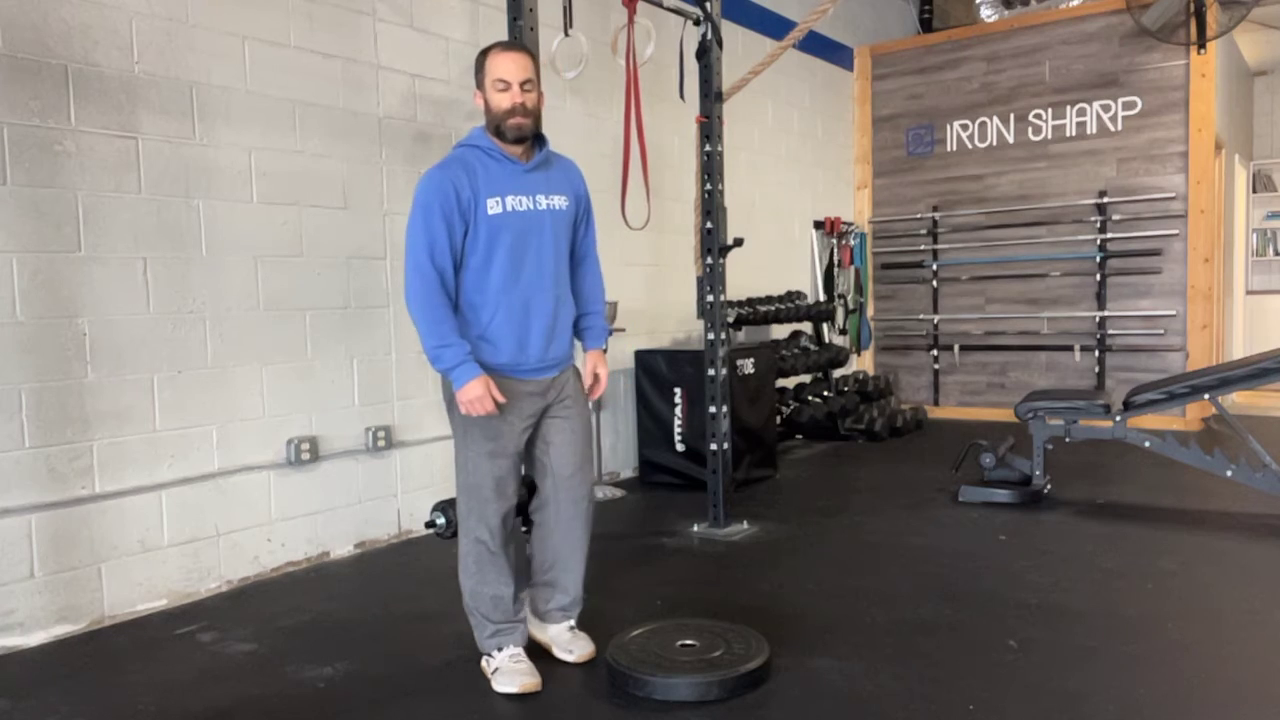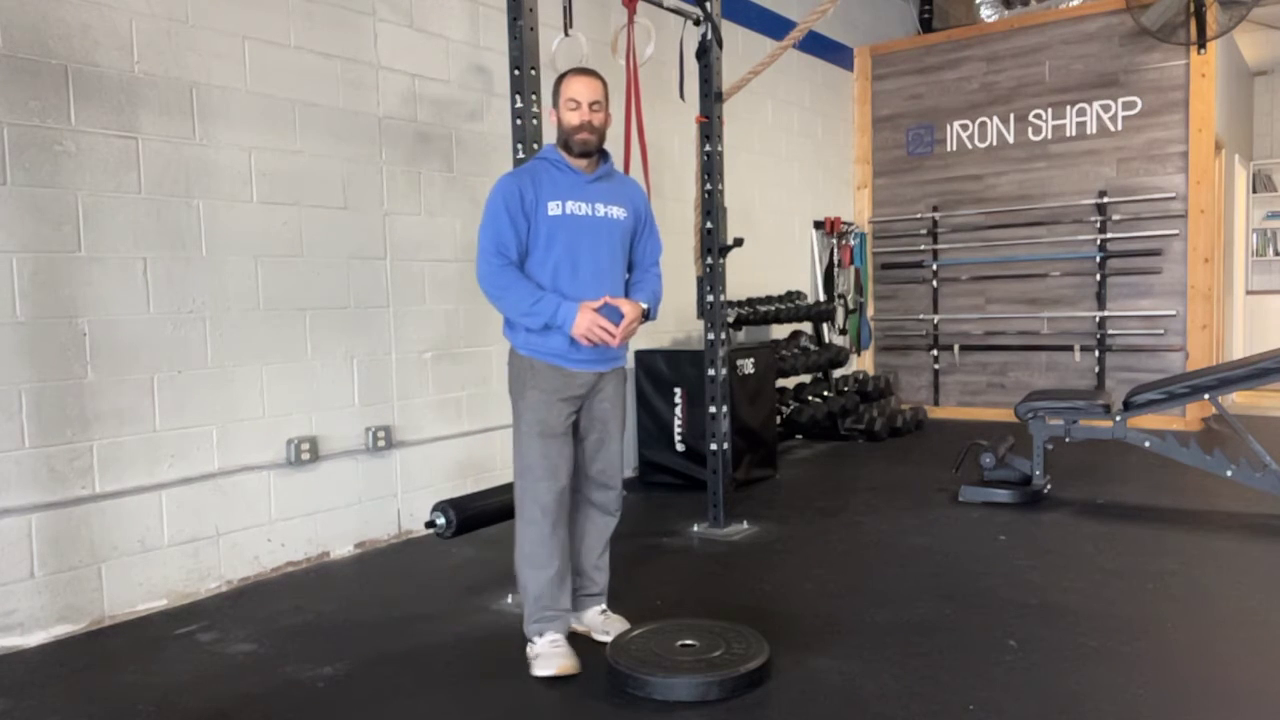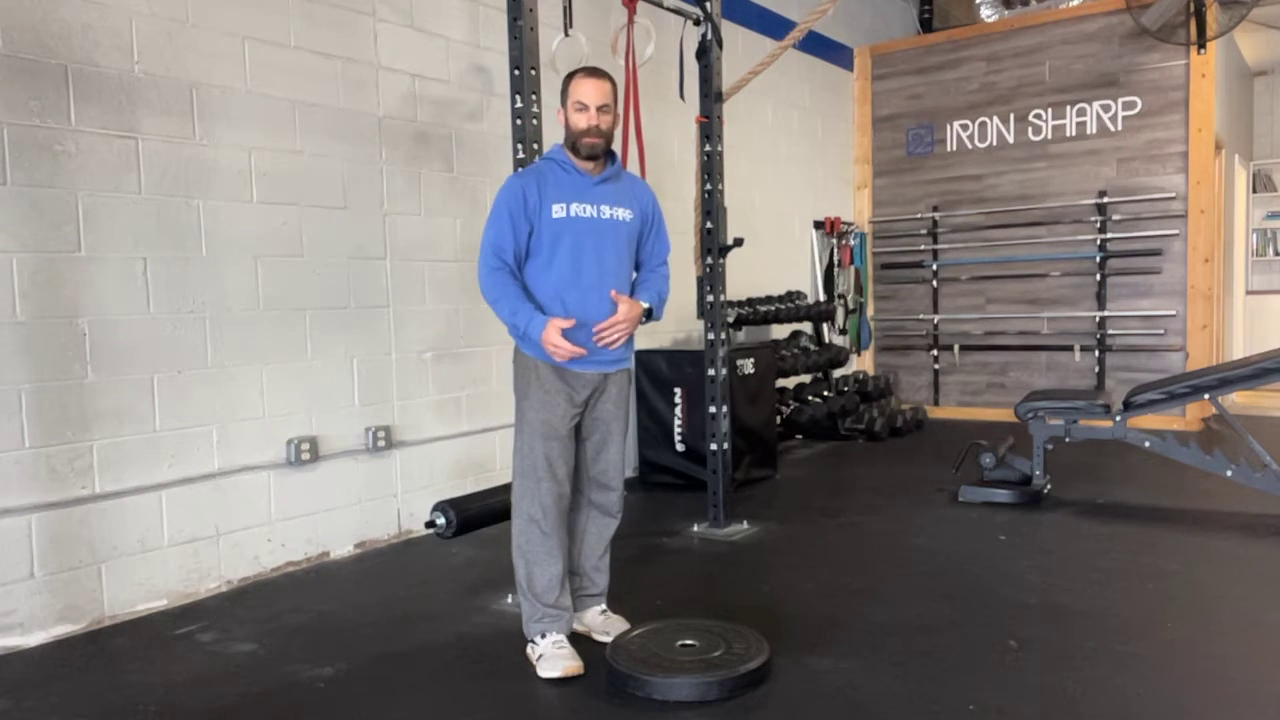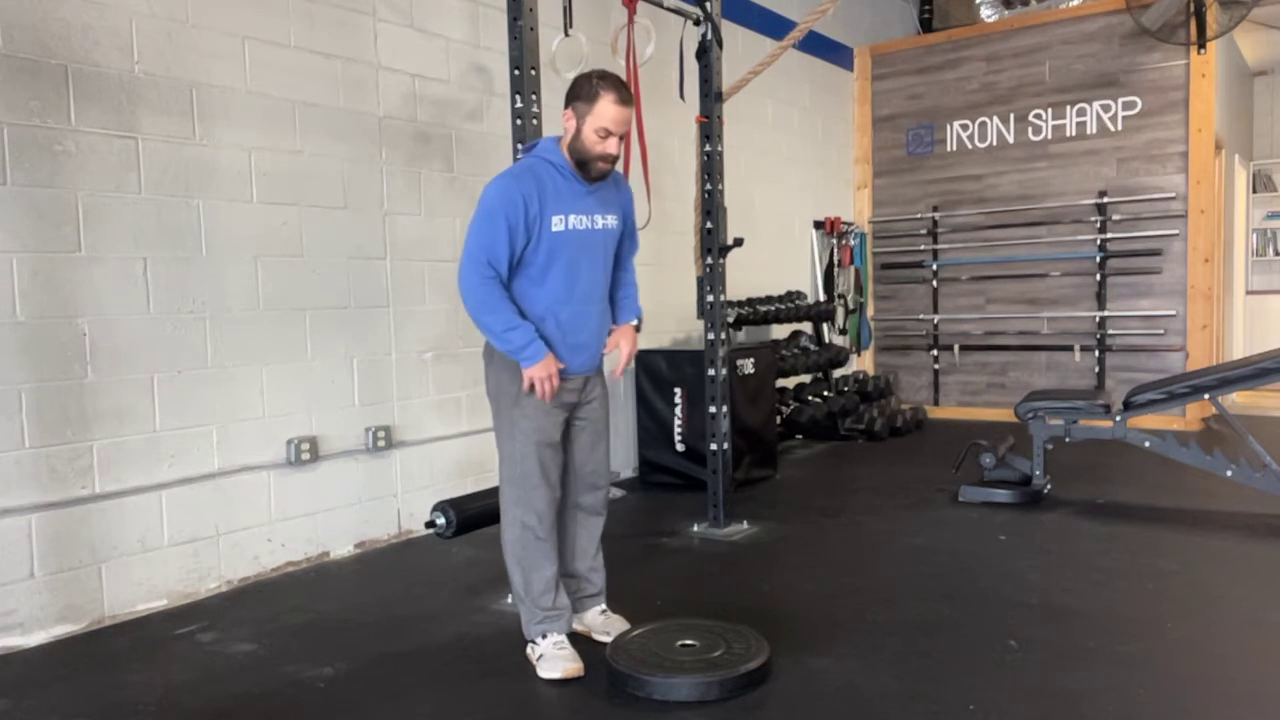
dt=1s
person 1, frame 1
left shoulder: (567, 177)
right shoulder: (450, 180)
right elbow: (427, 283)
left wrist: (594, 342)
right wrist: (460, 370)
left hip: (559, 373)
right hip: (489, 378)
left knee: (572, 493)
right knee: (489, 514)
left ankle: (552, 614)
right ankle: (501, 643)
person 1, frame 2
left shoulder: (629, 194)
right shoulder: (520, 186)
left elbow: (647, 267)
right elbow: (495, 271)
left wrist: (639, 305)
right wrist: (566, 314)
left hip: (608, 368)
right hip: (543, 365)
left knee: (600, 491)
right knee: (544, 494)
left ankle: (586, 604)
right ankle: (545, 629)
person 1, frame 3
left shoulder: (637, 194)
right shoulder: (527, 187)
left elbow: (656, 267)
right elbow: (494, 269)
left wrist: (641, 305)
right wrist: (535, 325)
left hip: (613, 368)
right hip: (547, 367)
left knee: (602, 492)
right knee: (543, 495)
left ankle: (589, 603)
right ankle: (546, 628)
person 1, frame 4
left shoulder: (617, 192)
right shoulder: (516, 189)
right elbow: (478, 279)
left wrist: (627, 320)
right wrist: (529, 353)
left hip: (588, 371)
right hip: (528, 372)
left knee: (589, 493)
right knee: (534, 500)
left ankle: (586, 603)
right ankle: (545, 629)
